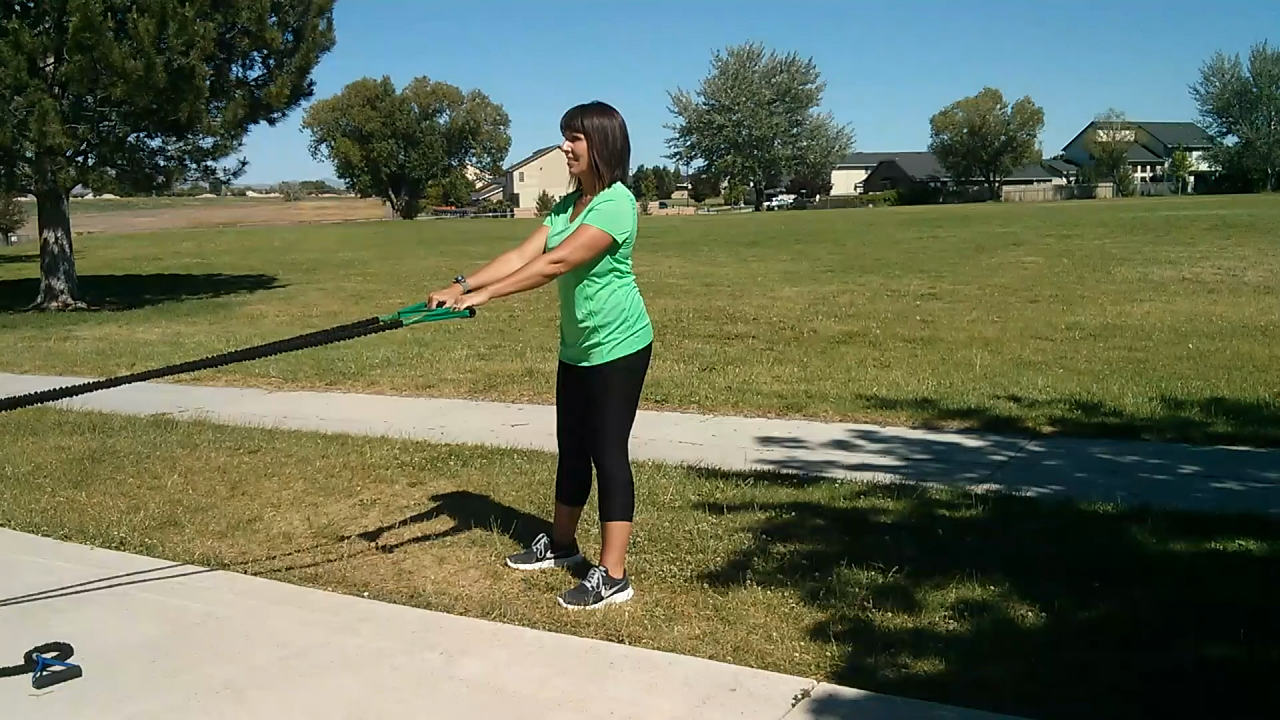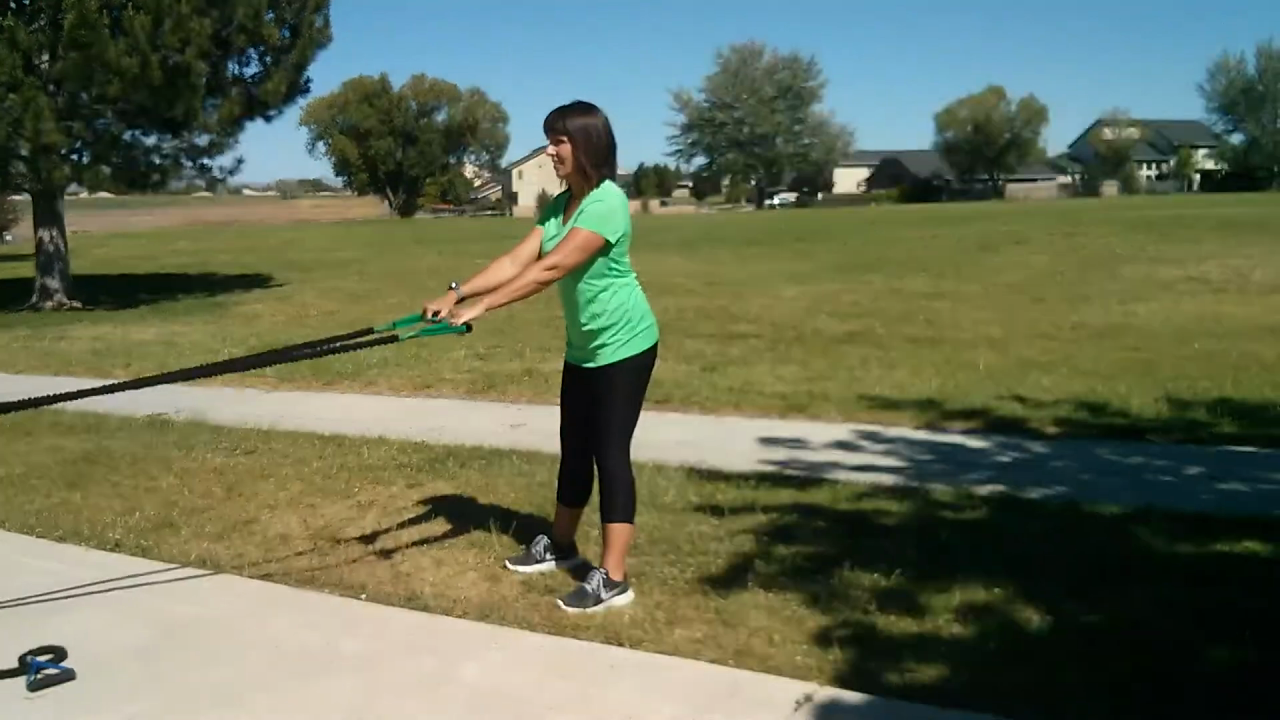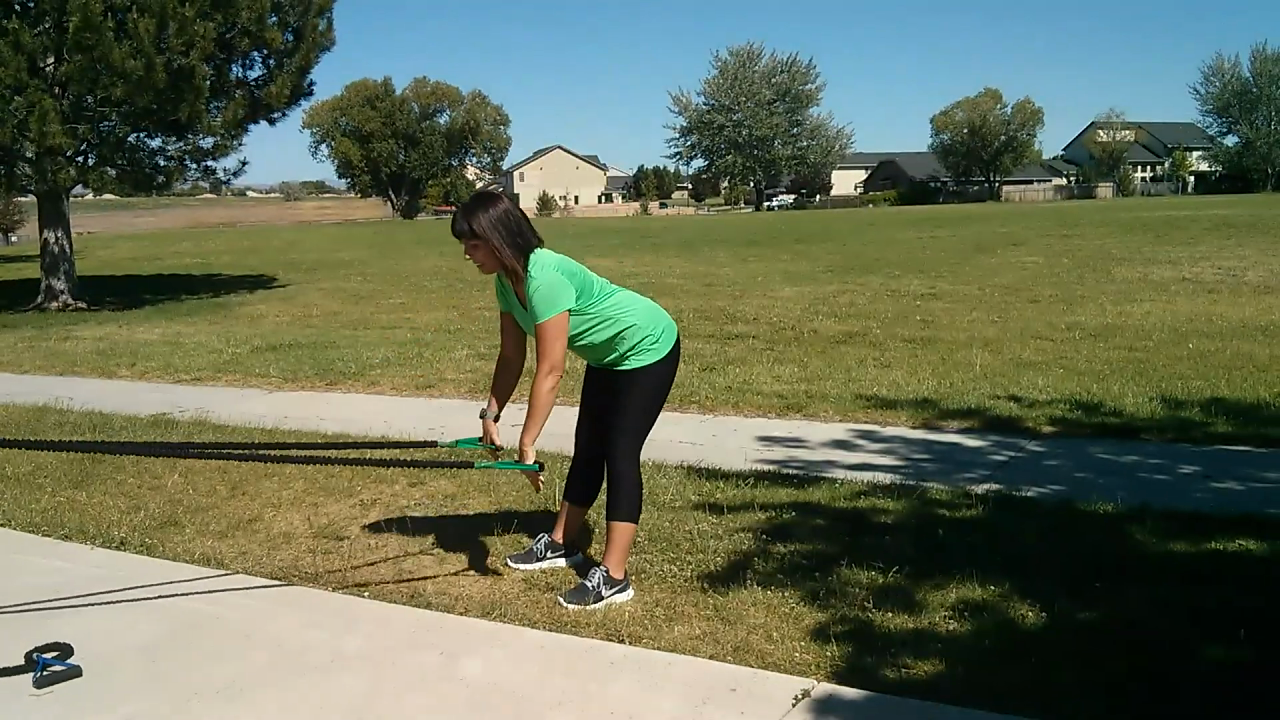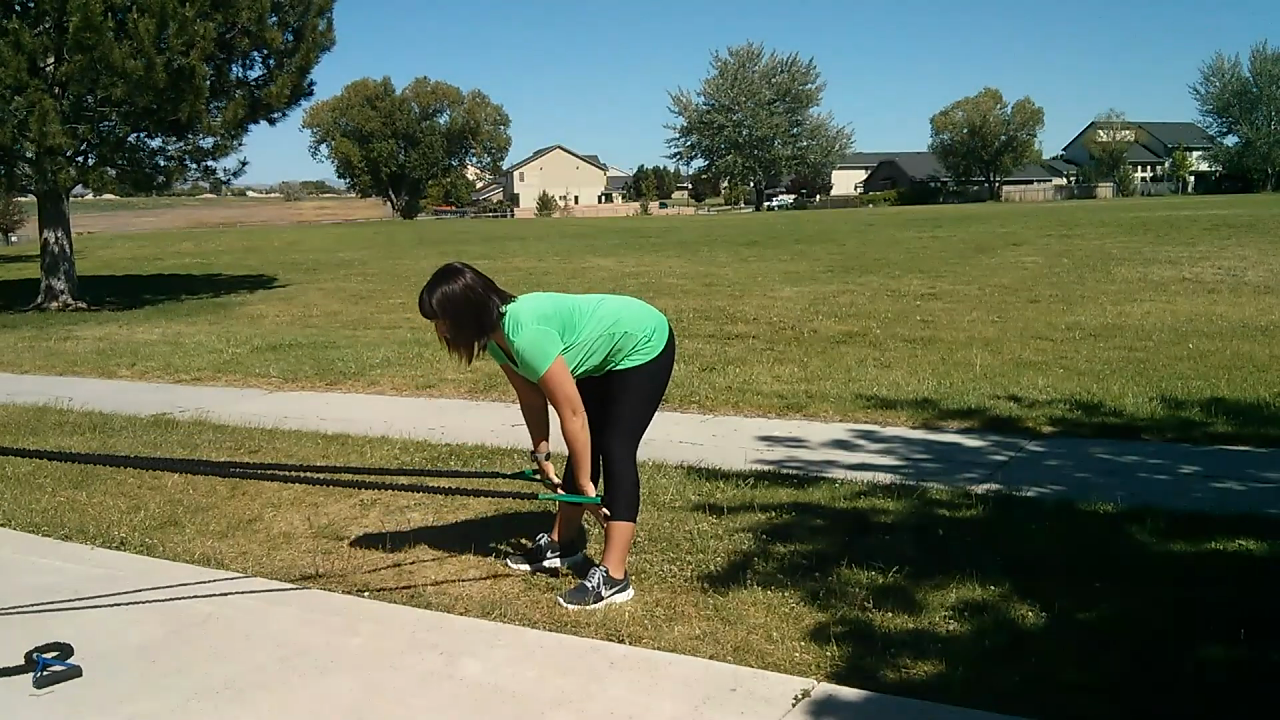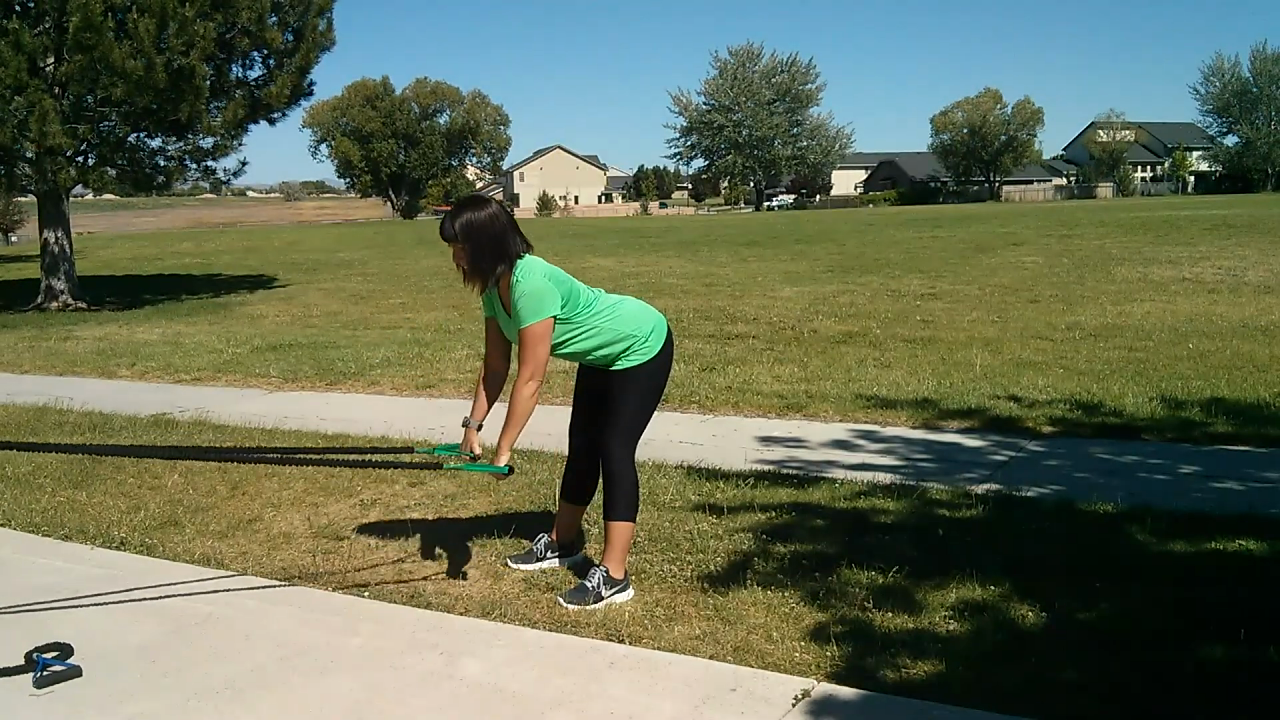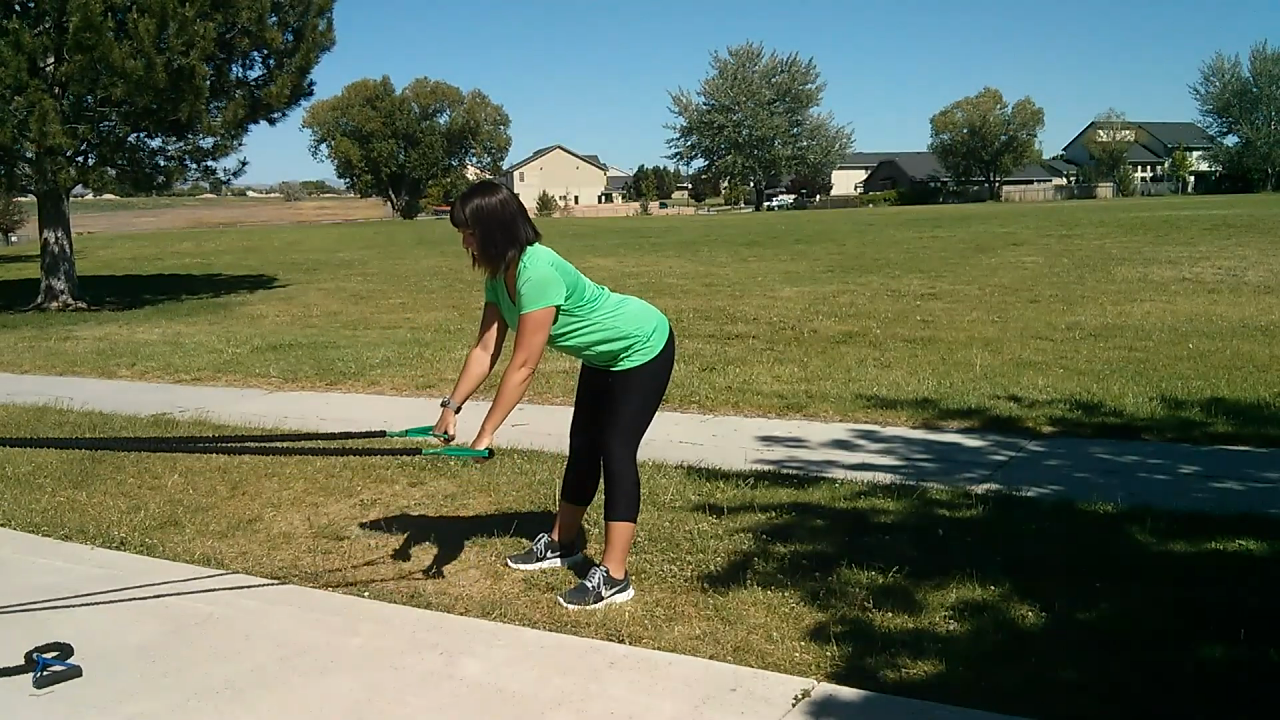
dt=0.7s
person 1, frame 1
left shoulder: (616, 203)
right shoulder: (567, 203)
left elbow: (557, 262)
right elbow: (523, 254)
left wrist: (485, 293)
right wrist: (461, 284)
left hip: (617, 348)
right hip: (577, 348)
left knee: (607, 452)
right knee: (572, 448)
left ankle: (612, 576)
right ankle: (561, 543)
person 1, frame 2
left shoulder: (607, 203)
right shoulder: (560, 204)
left elbow: (550, 269)
right elbow: (516, 260)
left wrist: (479, 306)
right wrist: (455, 293)
left hip: (622, 348)
right hip: (584, 349)
left knee: (609, 453)
right knee: (575, 449)
left ankle: (613, 579)
right ankle: (560, 545)
person 1, frame 3
left shoulder: (546, 278)
right shoulder: (507, 281)
left elbow: (550, 373)
right elbow: (511, 357)
left wrist: (527, 443)
right wrist: (491, 413)
left hip: (646, 348)
right hip: (608, 356)
left knee: (620, 453)
right knee: (588, 449)
left ankle: (614, 577)
right ankle: (561, 542)
person 1, frame 4
left shoulder: (525, 334)
right shoulder: (496, 332)
left elbow: (573, 414)
right elbow: (532, 398)
left wrist: (585, 483)
right wrist: (542, 456)
left hip: (643, 345)
right hip: (605, 353)
left knee: (615, 450)
right knee: (584, 446)
left ankle: (613, 577)
right ankle: (563, 542)
person 1, frame 5
left shoulder: (531, 285)
right shoulder: (495, 286)
left elbow: (530, 380)
right elbow: (495, 365)
left wrist: (504, 449)
right wrist: (473, 425)
left hip: (640, 348)
right hip: (602, 356)
left knee: (614, 450)
right knee: (582, 446)
left ankle: (614, 577)
right ankle: (564, 542)
person 1, frame 6
left shoulder: (538, 274)
right shoulder: (500, 275)
left elbow: (523, 367)
right elbow: (485, 350)
left wrist: (486, 434)
right wrist: (451, 407)
left hip: (641, 348)
right hip: (603, 355)
left knee: (616, 451)
right knee: (583, 446)
left ankle: (615, 578)
right ankle: (562, 542)
